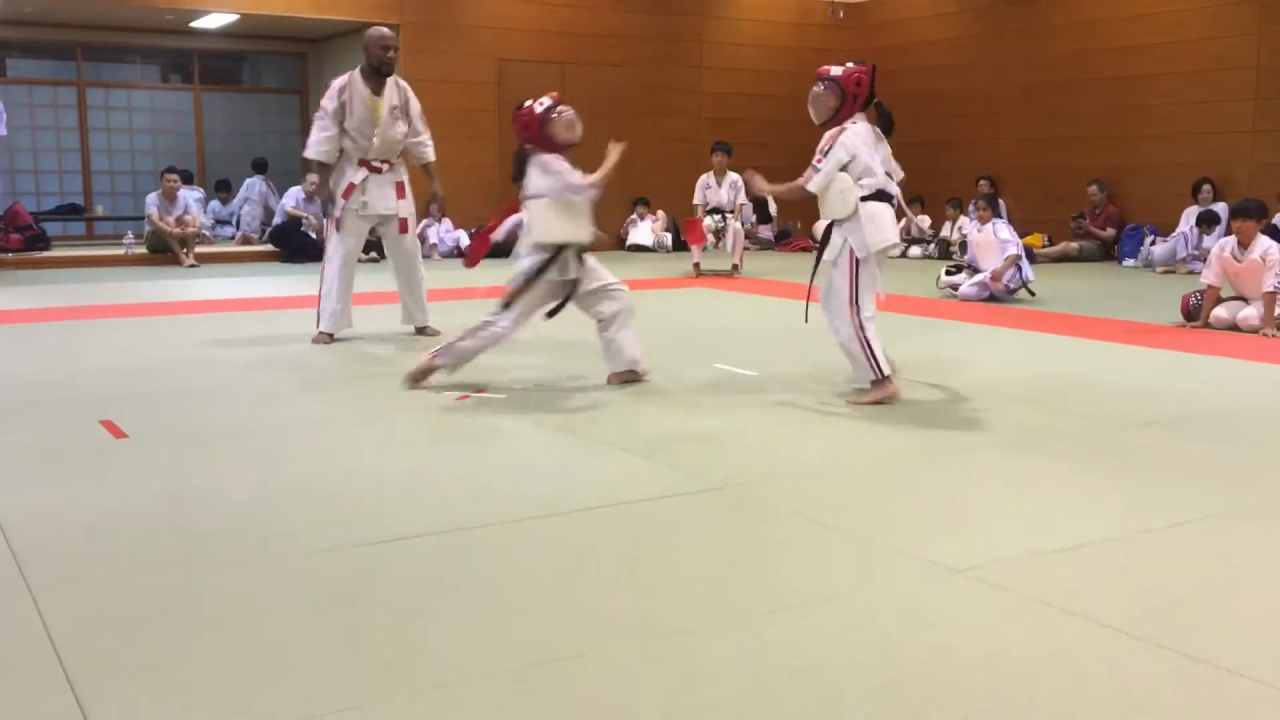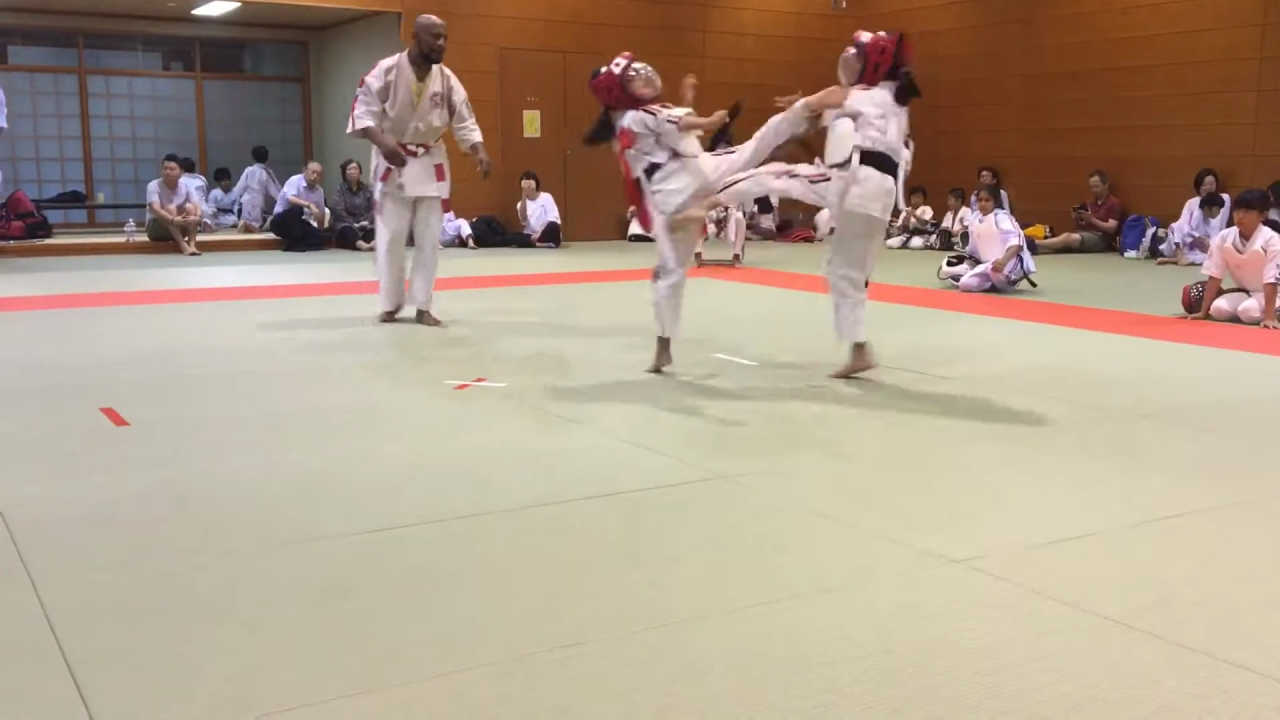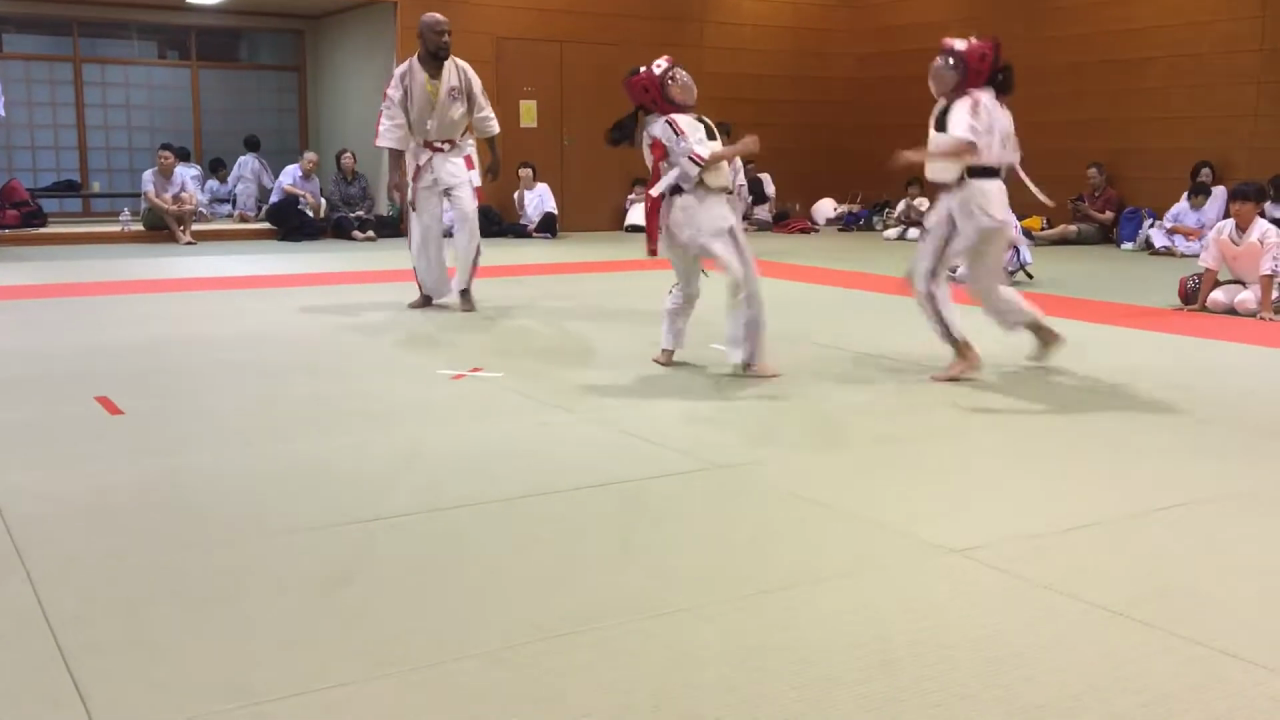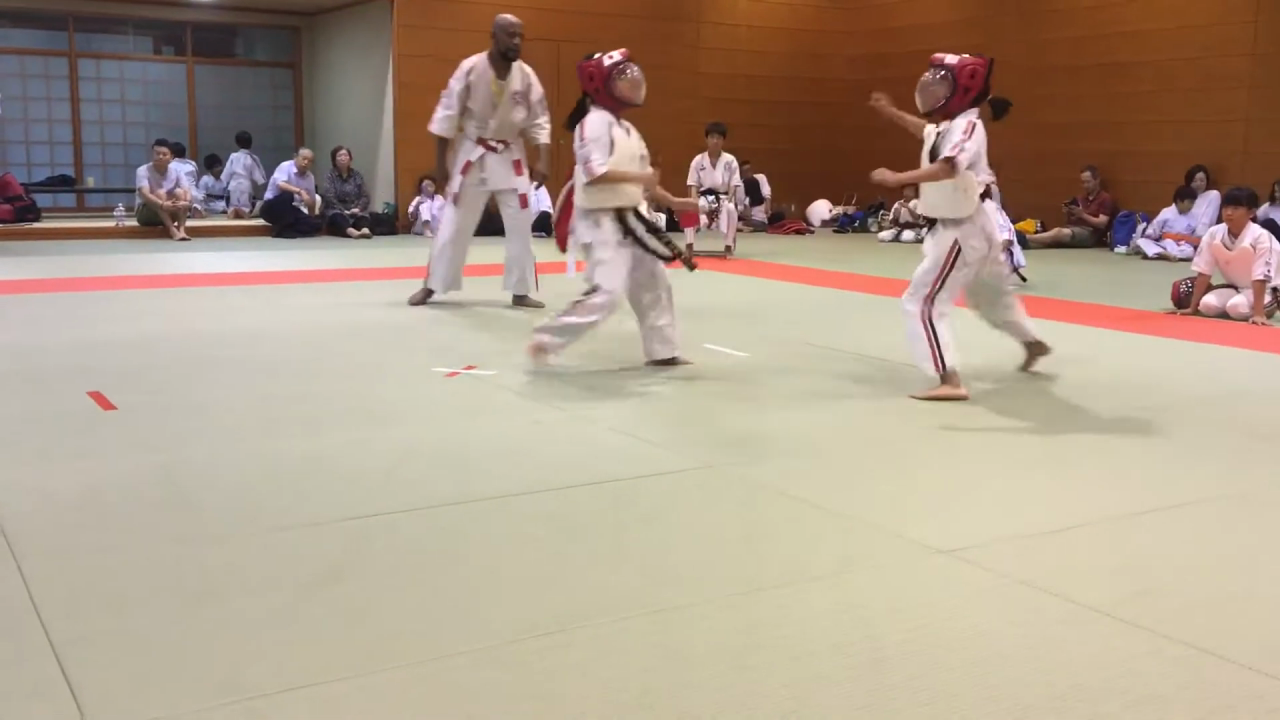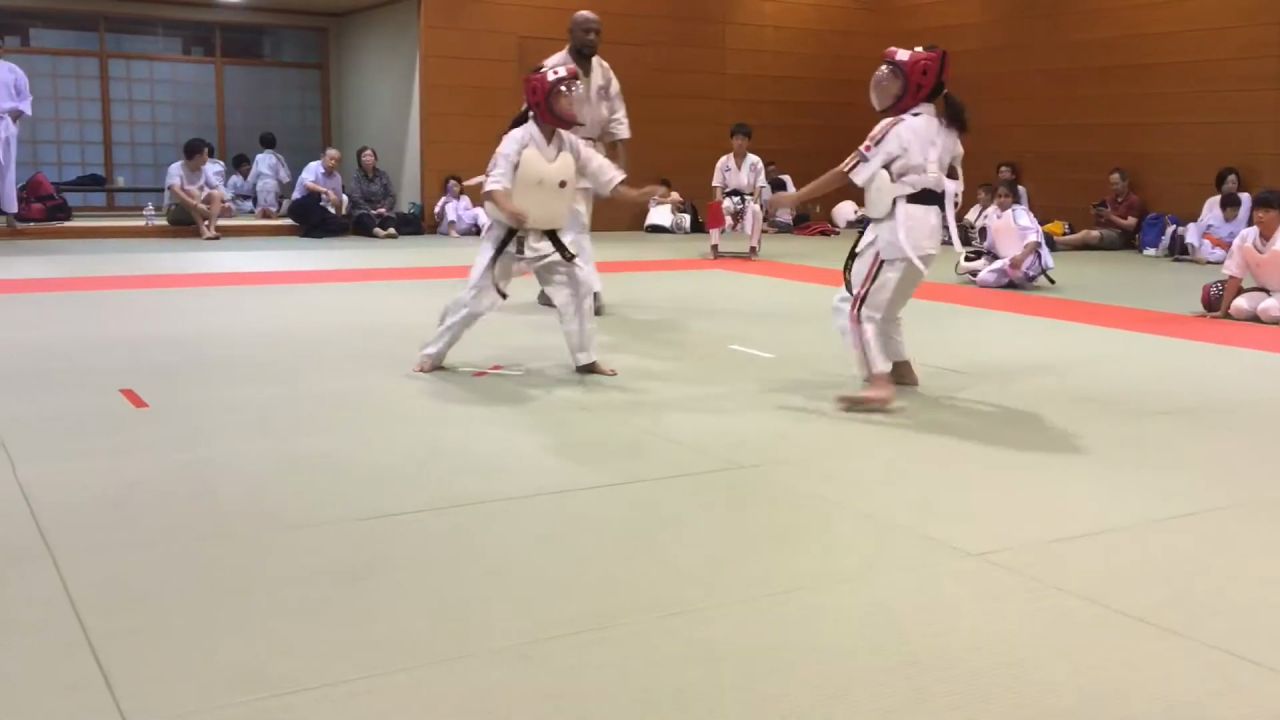
dt=0.4s
person 1, frame 1
left shoulder: (840, 137)
right shoulder: (873, 133)
left elbow: (806, 186)
right elbow: (894, 177)
left wrist: (766, 188)
left hip: (857, 227)
right hip: (877, 223)
left knee: (849, 311)
right knee: (835, 305)
left ankle: (882, 382)
right ankle: (880, 375)
person 1, frame 2
left shoulder: (863, 95)
right shoulder: (896, 103)
left hip: (851, 182)
right hip: (880, 197)
left knee: (772, 175)
right knee: (849, 275)
right ankle: (858, 352)
person 1, frame 3
left shoulder: (967, 104)
right shoulder: (994, 108)
left elbow: (967, 145)
right elbow: (1010, 155)
left wrist: (923, 155)
left hip: (967, 199)
right hip: (989, 202)
left knee: (927, 278)
right knee: (986, 284)
left ankle: (964, 354)
right ankle: (1042, 331)
person 1, frame 4
left shoulder: (965, 126)
right shoulder: (952, 125)
left elbow: (947, 167)
right elbow: (929, 132)
left wrist: (898, 178)
right wrist: (892, 112)
left hip: (963, 230)
right hip: (974, 225)
left knee: (923, 303)
right knee: (992, 294)
left ankle: (950, 381)
right ankle: (1034, 343)
person 1, frame 5
left shoulder: (895, 128)
right shoulder: (946, 131)
left elbow: (847, 173)
right elbow: (953, 184)
left wrist: (795, 197)
left hip: (898, 227)
right hip: (925, 226)
left knee: (853, 306)
right knee: (885, 307)
left ankle: (878, 383)
right ankle: (900, 370)
person 2, frame 1
left shoulder: (553, 163)
right shoulder: (548, 164)
right elbow: (587, 189)
right wrist: (612, 160)
left hip: (572, 258)
right hip: (544, 259)
left knee: (615, 298)
right knee: (504, 319)
left ankle: (624, 366)
right ankle: (438, 360)
person 2, frame 2
left shoulder: (620, 129)
right shoulder: (643, 117)
right elbow: (679, 124)
right wrist: (708, 123)
left hip: (668, 201)
right hip: (692, 178)
left knee: (670, 272)
right knee: (750, 150)
left ankle: (663, 347)
person 2, frame 3
left shoulder: (653, 128)
right shoulder: (677, 123)
right elbow: (699, 160)
right wrist: (738, 149)
left hip: (675, 215)
right hip: (705, 209)
left knee: (686, 286)
right knee: (745, 281)
left ankle: (667, 350)
right ankle: (748, 360)
person 2, frame 4
left shoulder: (626, 129)
right shoulder: (595, 124)
left elbow: (637, 176)
right elbow: (594, 171)
left wrist: (673, 201)
right wrist: (637, 177)
left hip: (629, 220)
right hip: (601, 223)
left knee: (654, 283)
right knee: (606, 292)
left ankle: (662, 351)
right ankle: (547, 339)
person 2, frame 5
left shoulder: (572, 145)
right shoulder: (517, 140)
left elbow: (603, 175)
right elbow: (494, 184)
left wrist: (634, 195)
right wrist: (507, 209)
left hip: (549, 237)
right hip: (507, 234)
left knee: (577, 286)
right knee: (475, 295)
left ankle: (585, 359)
right ankle: (433, 352)
person 3, frame 1
left shoulder: (401, 90)
right shoulder: (342, 87)
left elbow: (419, 139)
right elbow: (324, 138)
left wrist: (435, 182)
right wrist: (325, 184)
left hip: (393, 179)
right hip: (353, 178)
left knee: (407, 254)
right knee: (340, 255)
left ankle: (420, 319)
right ankle: (328, 326)
person 3, frame 2
left shoulder: (446, 78)
right shoulder: (387, 70)
left elbow: (464, 122)
right elbow: (362, 112)
left wrist: (480, 153)
right wrist: (382, 142)
left hip: (431, 163)
right hip: (393, 161)
left knee: (429, 238)
right knee: (390, 237)
left ankle: (422, 306)
right ankle: (391, 303)
person 3, frame 3
left shoulder: (462, 70)
right shoulder: (404, 75)
left elbow: (483, 114)
right elbow: (393, 126)
left wrist: (495, 157)
right wrist: (397, 173)
left hip: (458, 154)
right hip: (422, 157)
left knee: (467, 218)
right knee: (423, 229)
left ankle: (463, 288)
right ankle: (429, 290)
person 3, frame 4
left shoulder: (526, 75)
right shoulder: (470, 69)
left elbow: (539, 121)
right elbow: (447, 115)
left wrist: (542, 160)
right wrist: (441, 162)
left hip: (510, 157)
right hip: (473, 155)
left knee: (520, 225)
right knee: (454, 223)
left ankle: (521, 291)
right ankle: (432, 285)
person 3, frame 5
left shoulder: (604, 71)
right shoulder: (553, 68)
left elbow: (616, 118)
left wrist: (621, 160)
left ankle: (548, 287)
right ankle: (591, 291)
